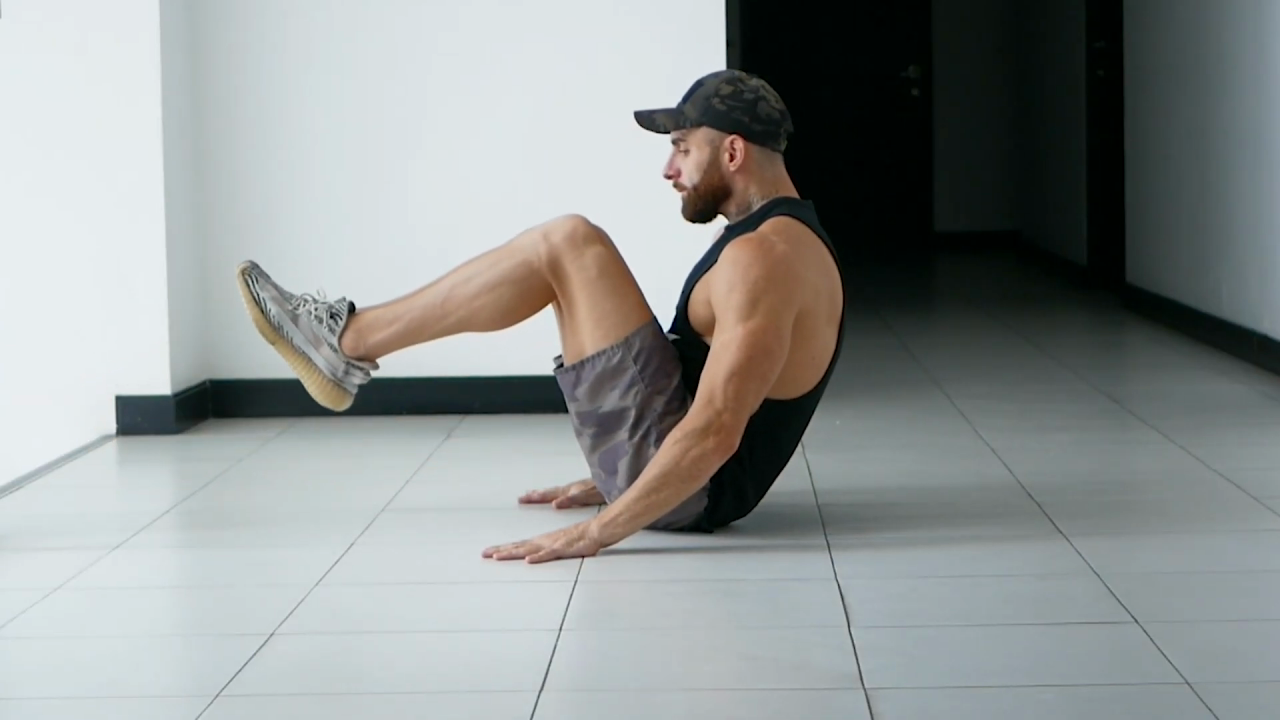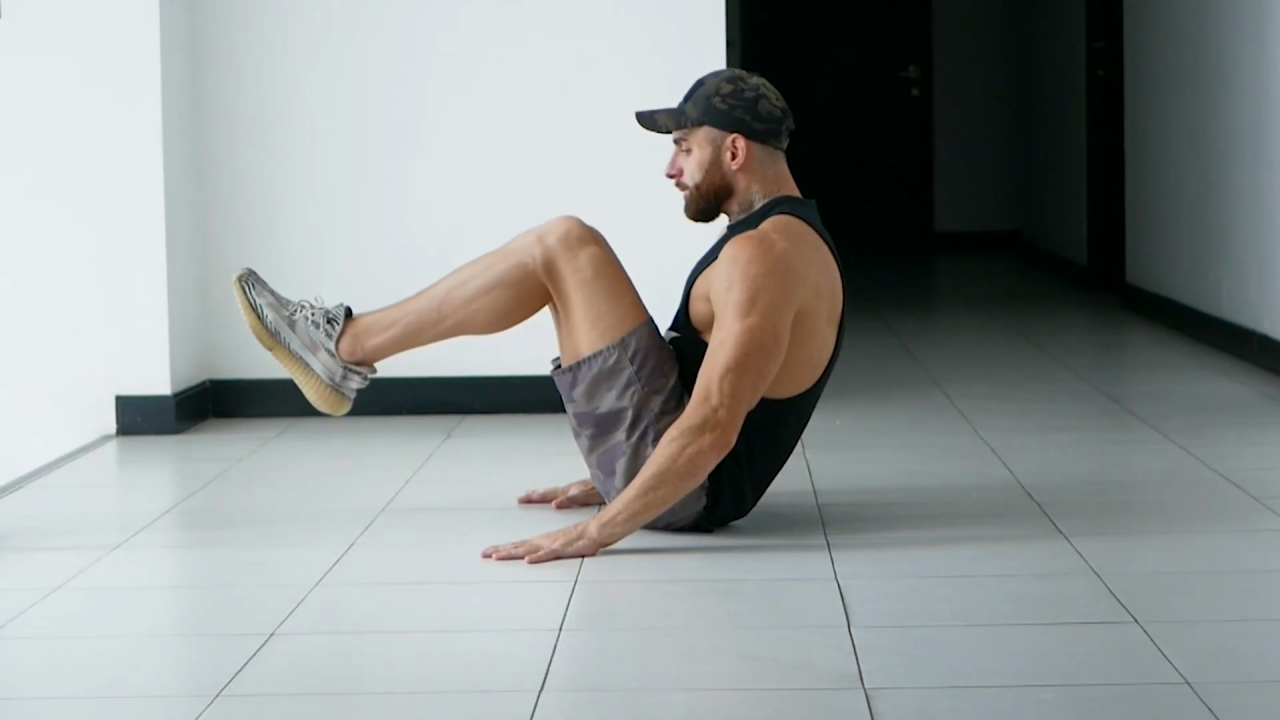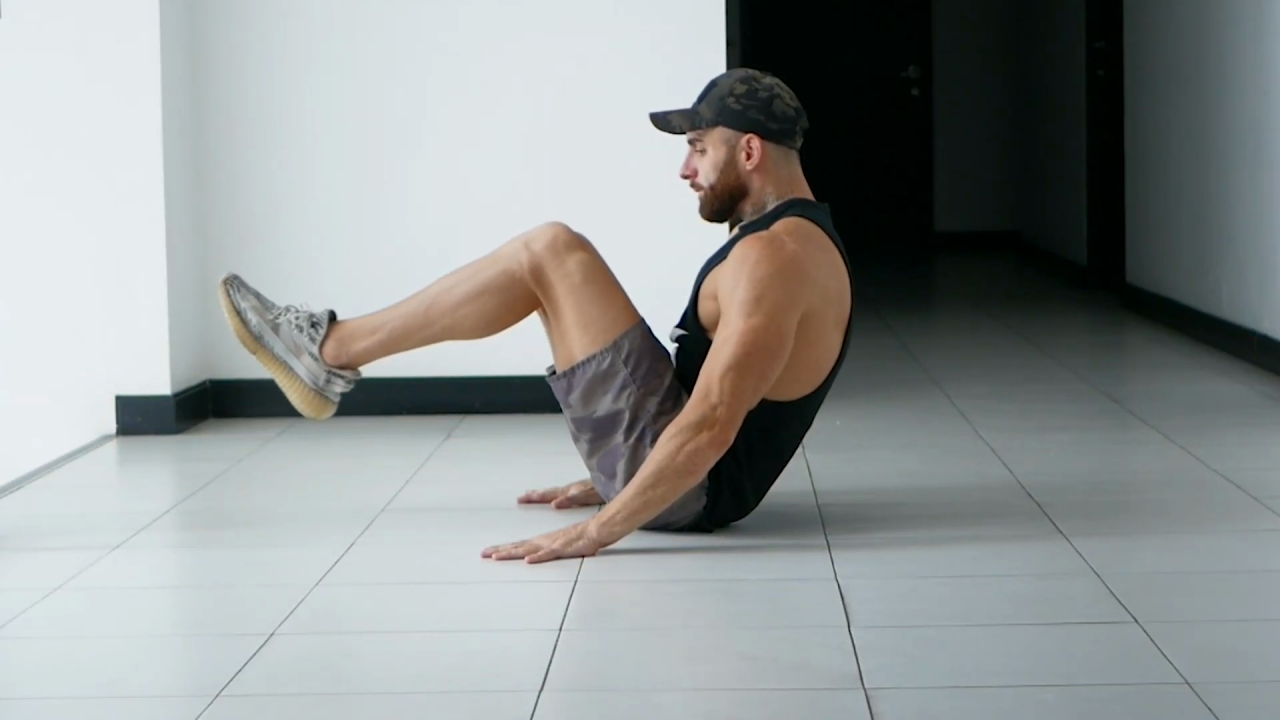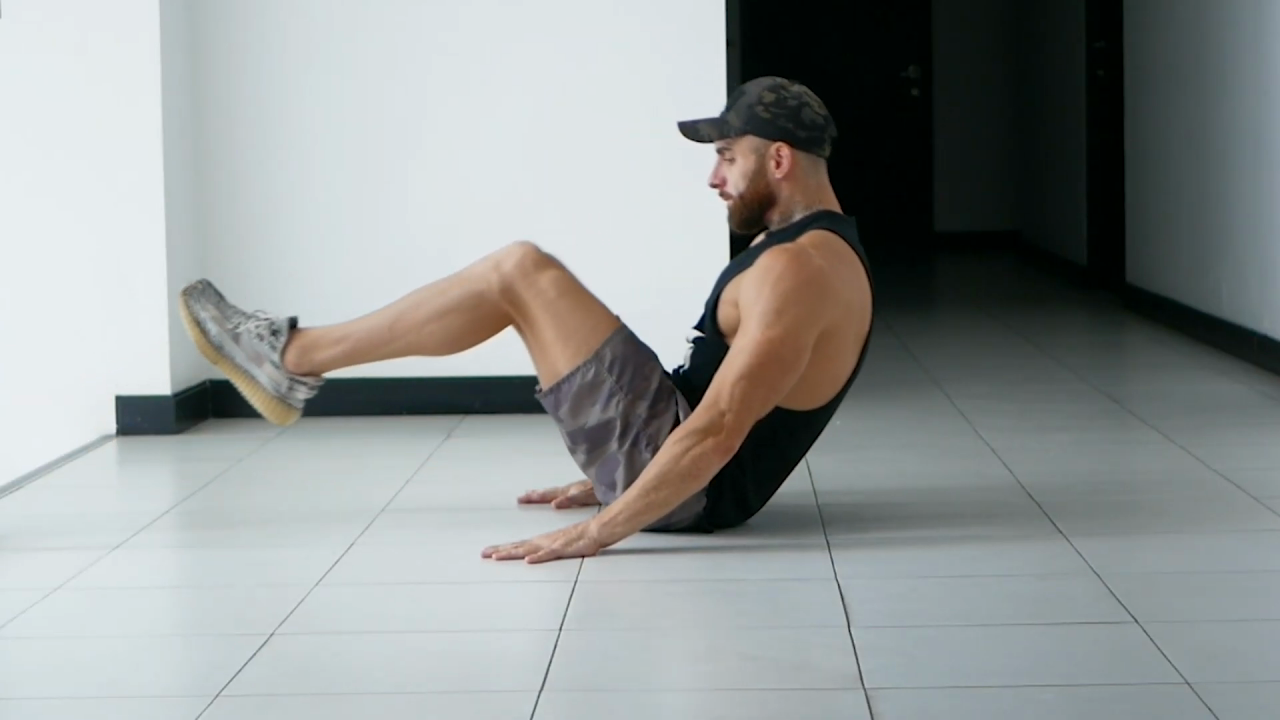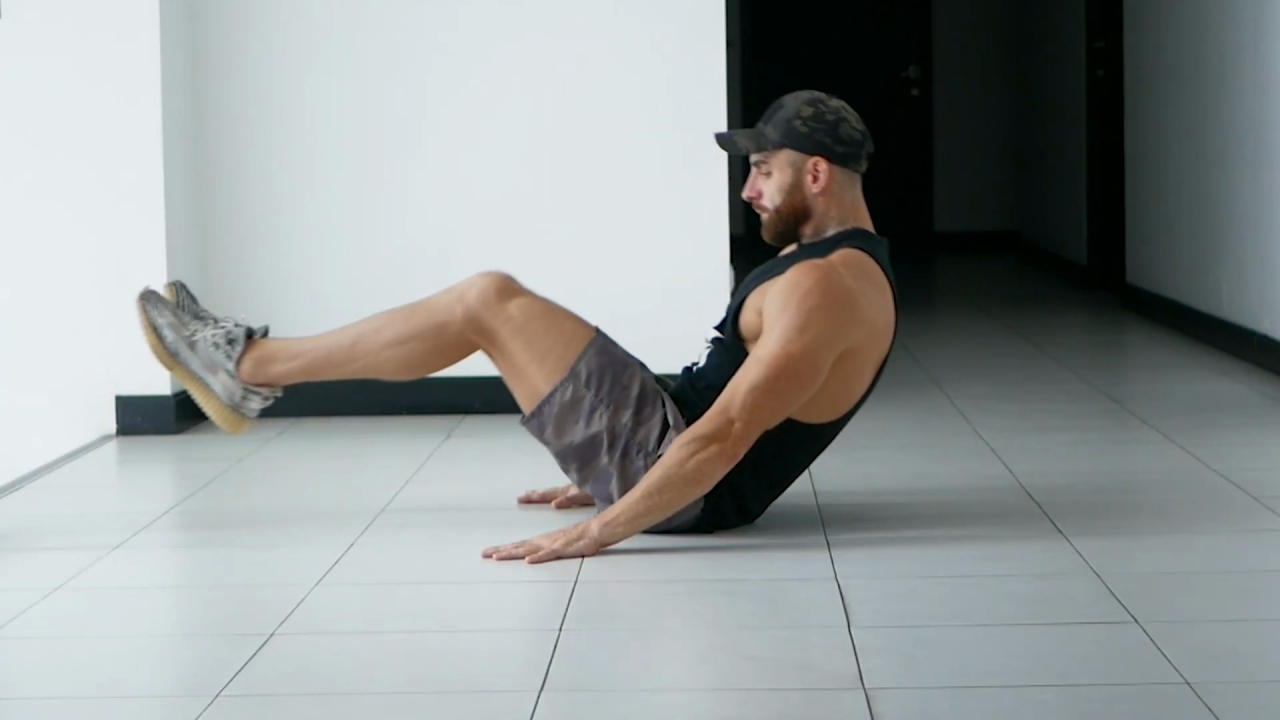
dt=0.1s
person 1, frame 1
left shoulder: (763, 258)
right shoulder: (784, 239)
left elbow: (715, 431)
left wrist: (598, 532)
right wrist: (610, 479)
left hip: (689, 488)
right hip: (679, 467)
left knee: (570, 242)
right knee: (567, 252)
left ankle: (347, 340)
right ankle: (353, 339)
person 1, frame 2
left shoulder: (763, 255)
right shoulder: (783, 237)
left elbow: (712, 428)
left wrist: (597, 532)
right wrist: (611, 478)
left hip: (687, 487)
right hip: (683, 469)
left knee: (565, 244)
right knee: (561, 255)
left ankle: (345, 346)
right ankle: (349, 344)
person 1, frame 3
left shoulder: (773, 256)
right shoulder: (796, 240)
left elbow: (710, 425)
left wrist: (596, 531)
right wrist: (607, 479)
left hip: (689, 486)
right hip: (684, 468)
left knee: (551, 250)
right knee: (553, 265)
left ankle: (328, 352)
right ankle: (329, 347)
person 1, frame 4
left shoulder: (797, 268)
right shoulder: (815, 249)
left elbow: (718, 431)
left wrist: (597, 533)
right wrist: (607, 481)
left hip: (689, 490)
right hip: (685, 472)
left knee: (521, 271)
right knee: (526, 279)
left ankle: (293, 357)
right ankle: (299, 356)
person 1, frame 5
left shoulder: (826, 287)
right shoulder: (844, 268)
left elbow: (724, 439)
left wrist: (598, 530)
right wrist: (600, 470)
left hip: (675, 475)
right hip: (671, 447)
left knee: (489, 299)
right knee: (495, 307)
left ankle: (245, 368)
right ankle: (250, 361)
